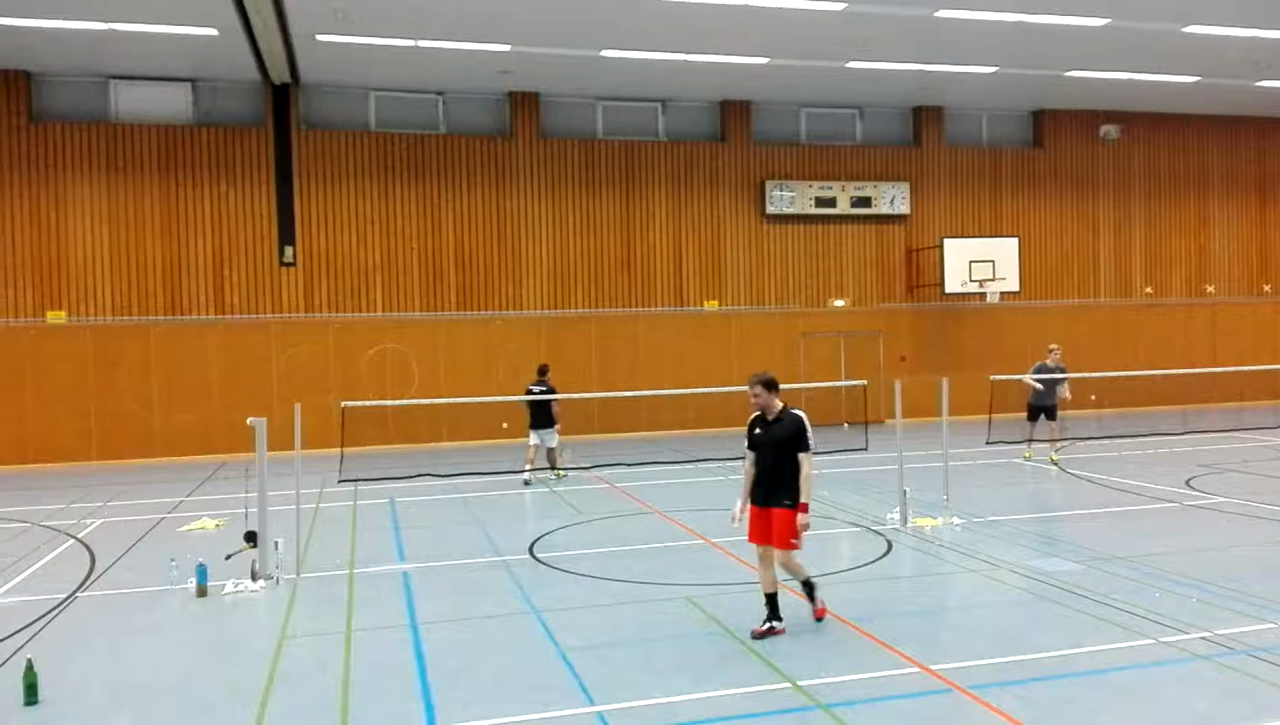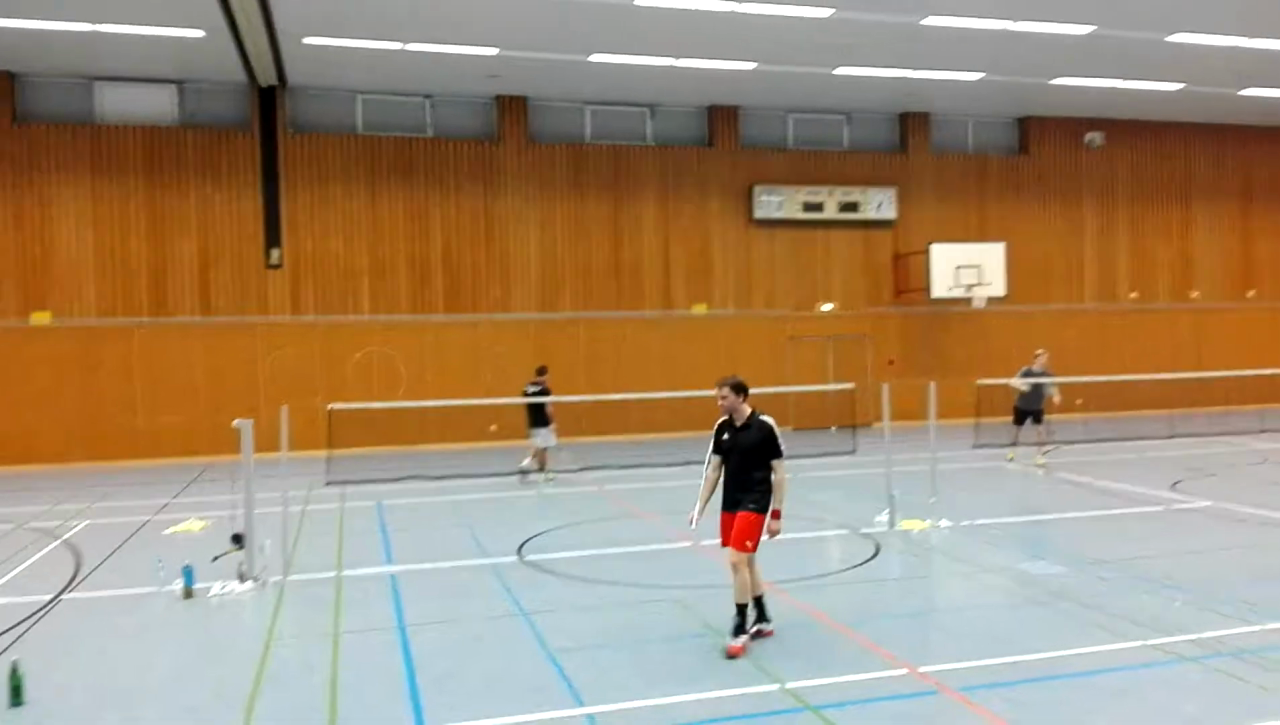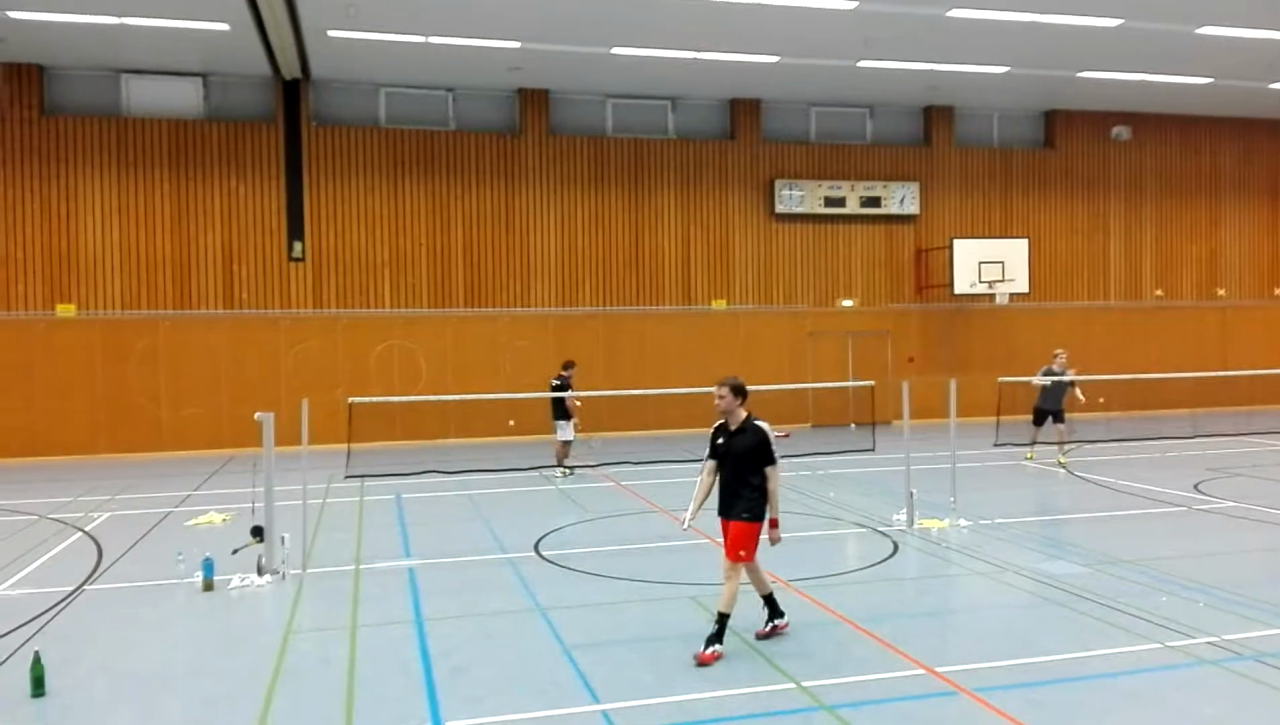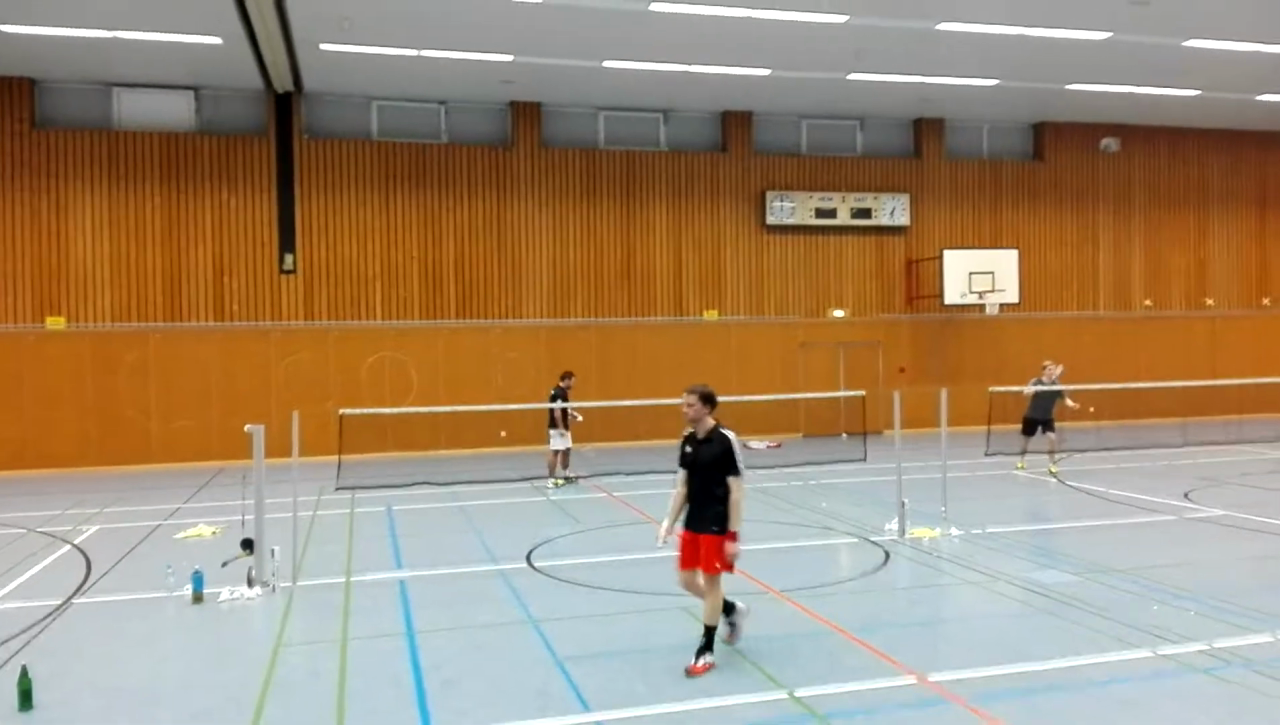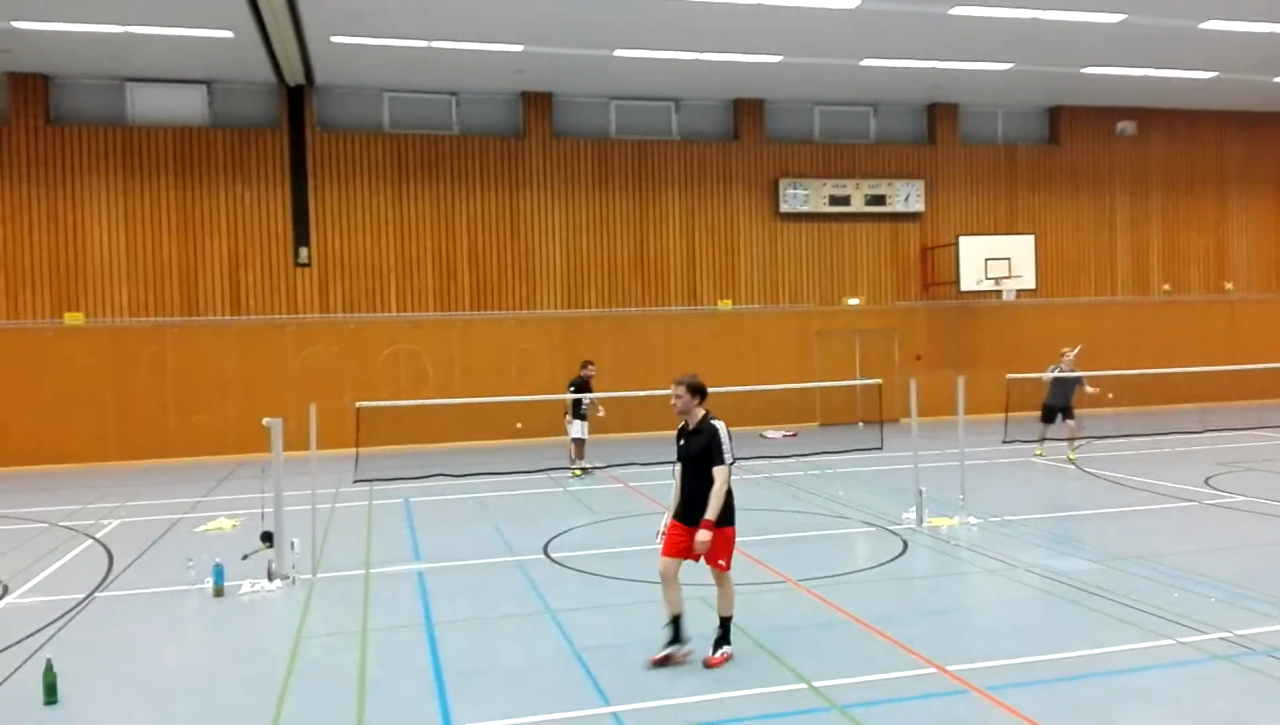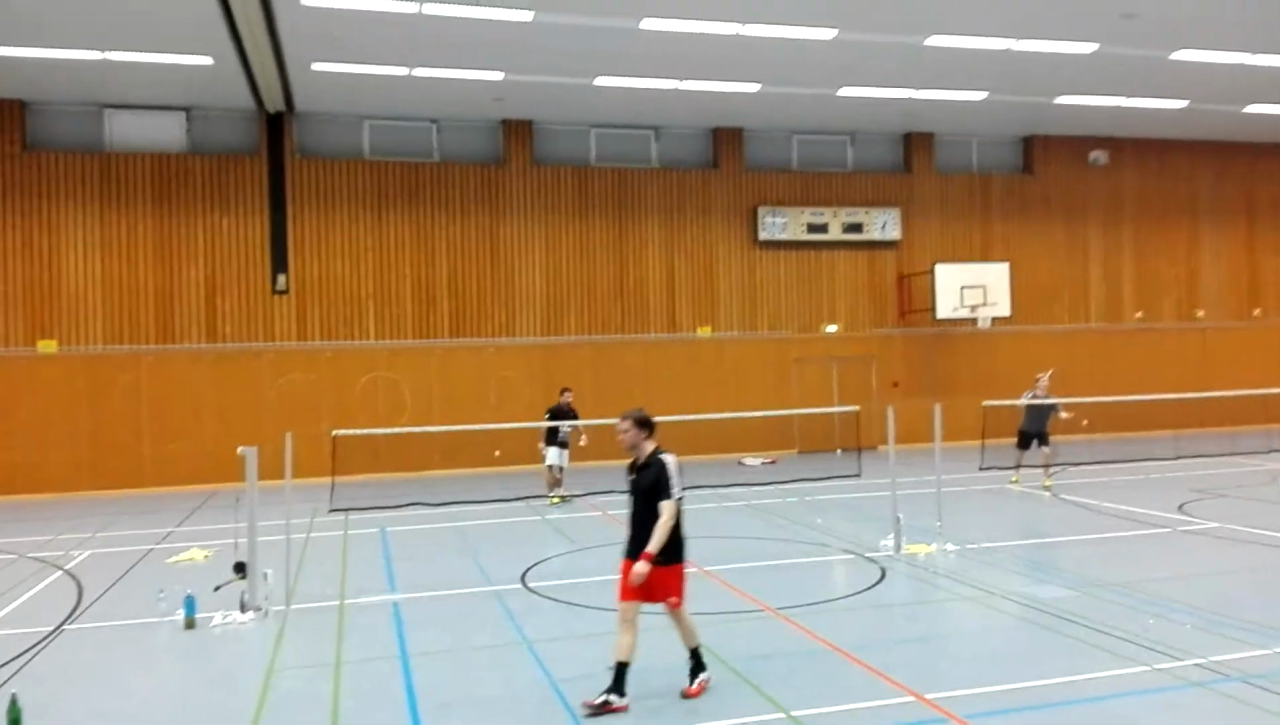
dt=0.2s
person 1, frame 1
left shoulder: (796, 420)
right shoulder: (755, 422)
left elbow: (806, 467)
left wrist: (804, 508)
right wrist: (743, 501)
left hip: (787, 501)
right hip: (760, 501)
left knee: (783, 558)
right knee: (763, 556)
left ankle: (811, 590)
right ankle: (773, 618)
person 1, frame 2
left shoulder: (765, 426)
right shoulder: (722, 427)
left elbow: (779, 473)
right elbow: (713, 469)
left wrist: (776, 514)
right wrist: (700, 505)
left hip: (753, 505)
right hip: (729, 505)
left knee: (737, 560)
right knee: (746, 562)
left ankle: (739, 629)
right ankle: (762, 619)
person 1, frame 3
left shoulder: (760, 431)
right shoulder: (718, 431)
left elbow: (773, 480)
right elbow: (709, 473)
left wrist: (773, 522)
right wrist: (693, 509)
left hip: (749, 512)
right hip: (726, 510)
left knee: (730, 571)
right knee: (749, 566)
left ankle: (716, 640)
right ankle: (777, 616)
person 1, frame 4
left shoulder: (725, 440)
right shoulder: (688, 440)
left elbow: (736, 491)
left wrist: (733, 536)
right wrist: (669, 521)
left hip: (717, 526)
right hip: (692, 524)
left knee: (711, 584)
right knee: (687, 580)
left ankle: (706, 650)
right ankle: (732, 611)
person 1, frame 5
left shoulder: (716, 430)
right shoulder: (682, 432)
left elbow: (721, 481)
left wrist: (708, 526)
right wrist: (670, 515)
left hip: (716, 520)
right hip: (684, 517)
left knee: (721, 578)
right knee: (666, 571)
left ankle: (723, 641)
right ankle: (677, 641)
person 1, frame 6
left shoulder: (665, 464)
right shoulder: (634, 467)
left elbow: (668, 517)
left wrist: (648, 559)
left hip: (664, 557)
right hip: (635, 554)
left knee: (677, 613)
right knee: (625, 616)
left ankle: (699, 670)
right ankle: (616, 693)
